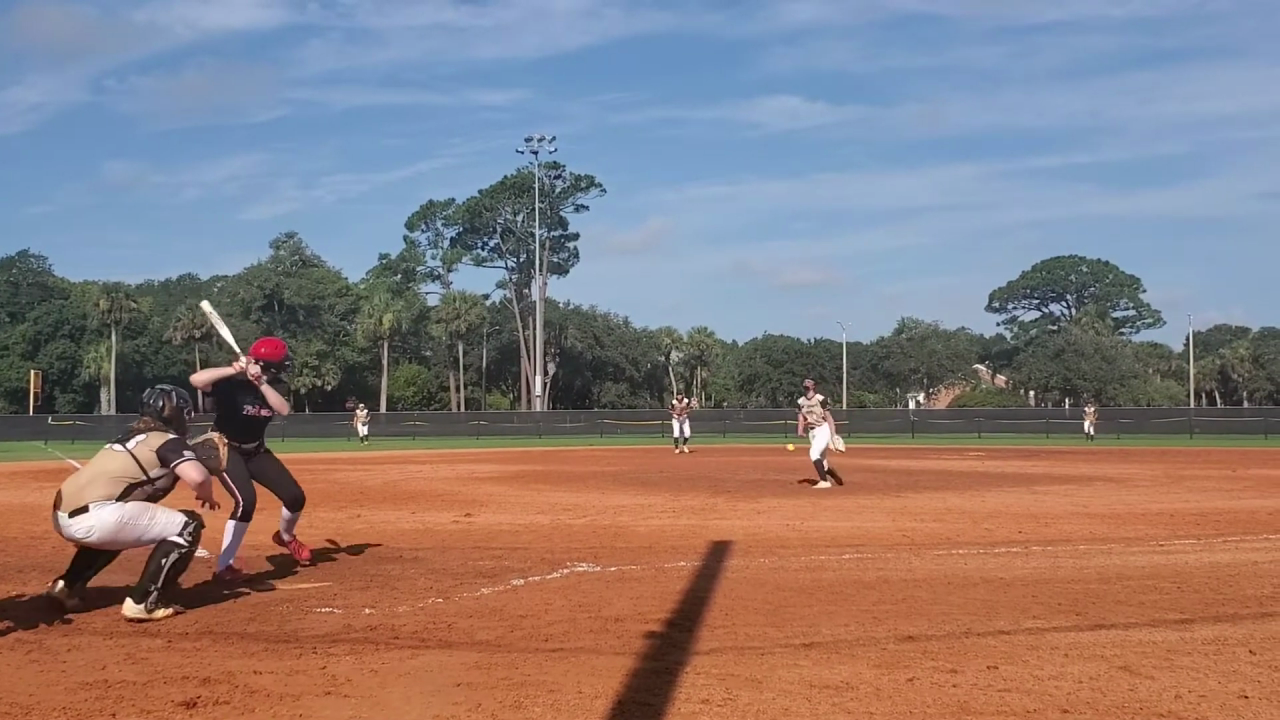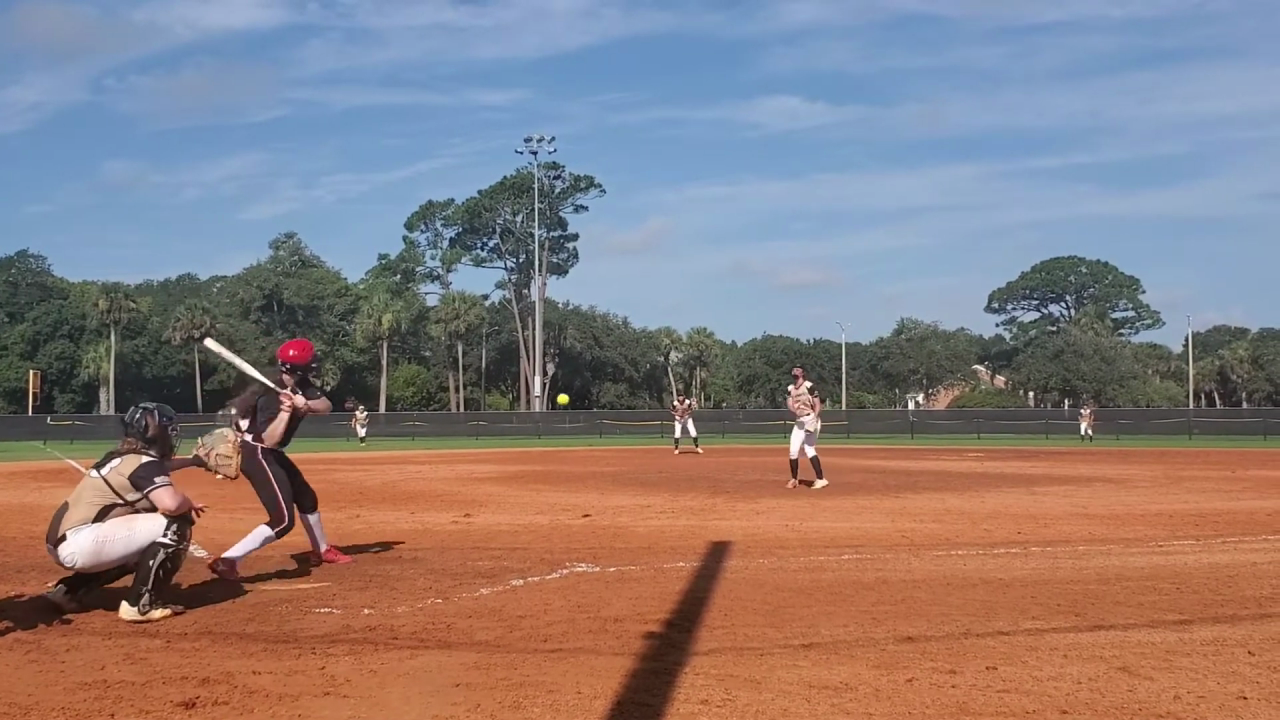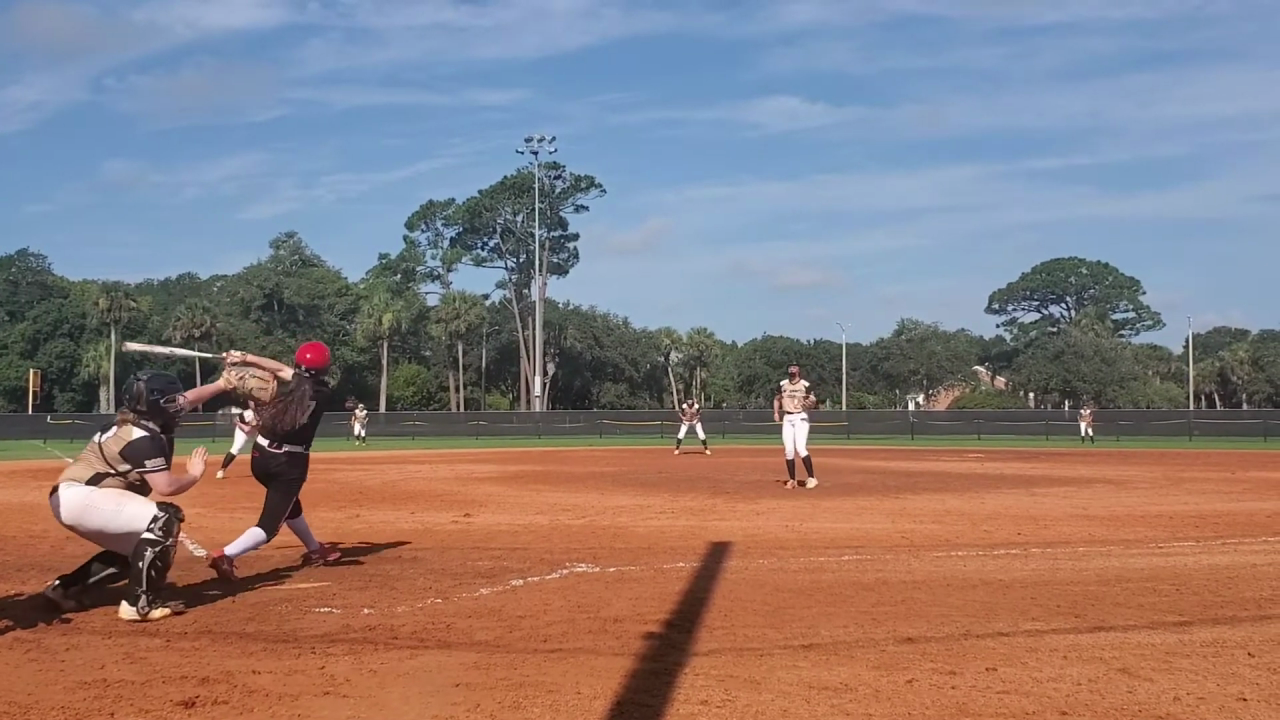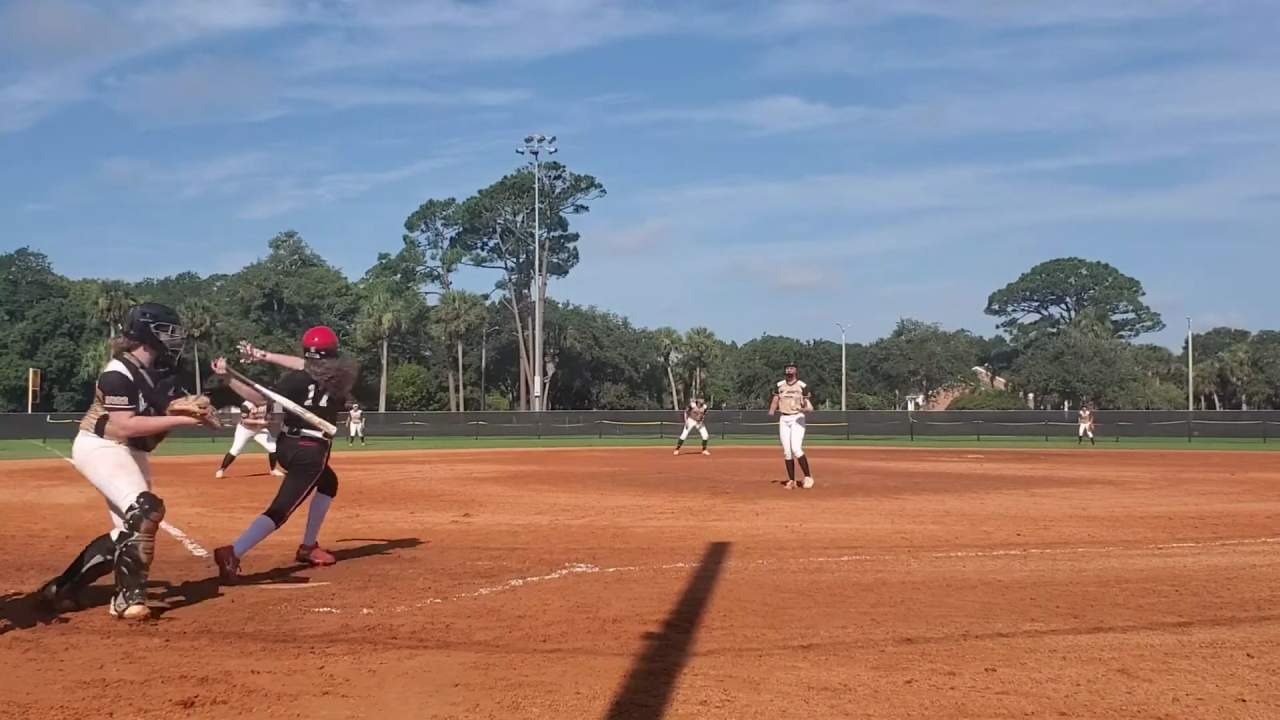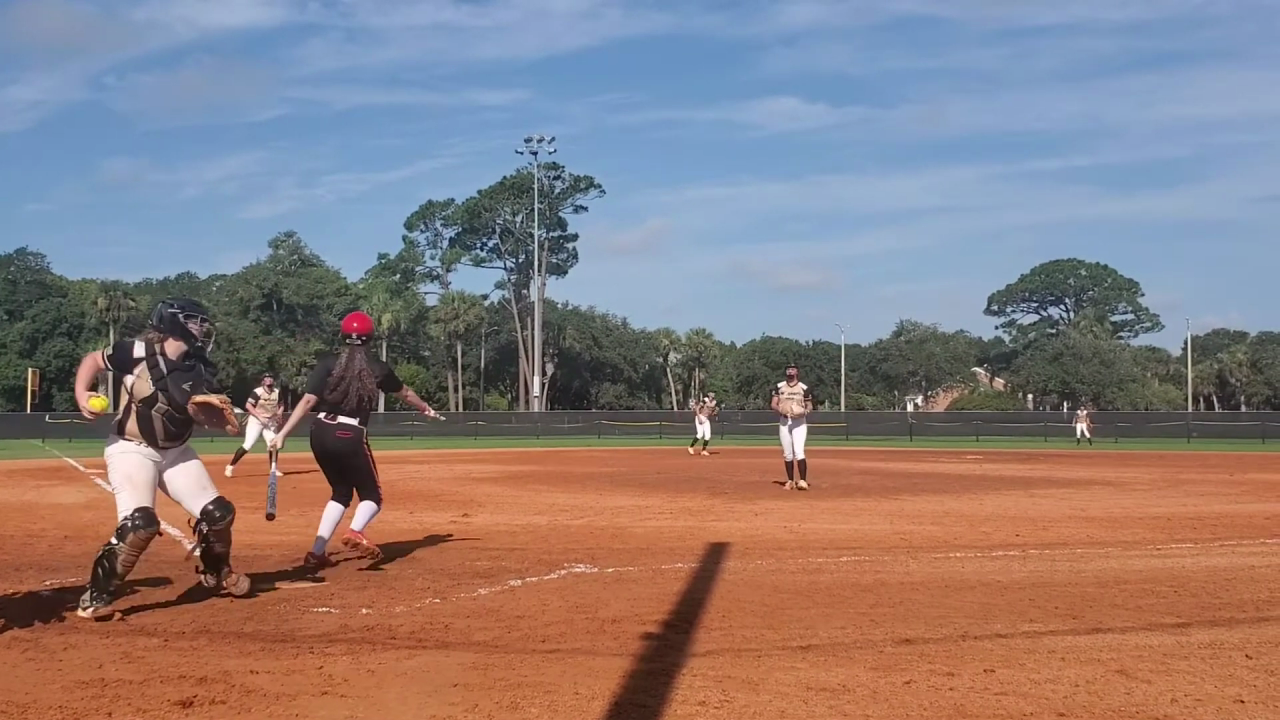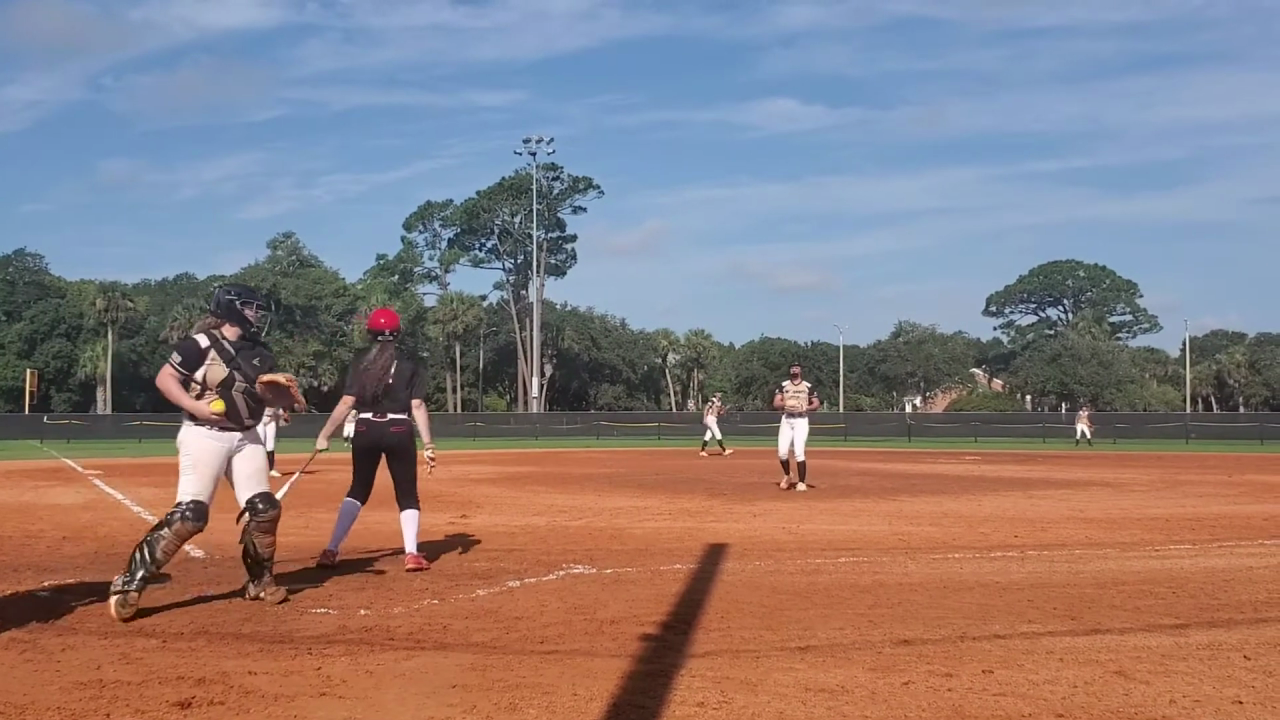
dt=0.3s
person 1, frame 1
left shoulder: (135, 437)
right shoulder: (170, 441)
right elbow: (197, 477)
right wrist: (207, 496)
left hip: (65, 516)
right hip: (95, 517)
right knee: (188, 526)
left ankle: (69, 586)
right ankle: (144, 602)
person 1, frame 2
left shoulder: (124, 455)
right shoulder: (145, 464)
right elbow: (171, 503)
left wrist: (195, 460)
right wrist: (189, 505)
left hip: (63, 542)
right hip: (80, 543)
left knee: (139, 550)
right knee: (176, 526)
left ankle: (68, 591)
right ankle: (141, 605)
person 1, frame 3
left shoulder: (146, 420)
right shoulder: (142, 438)
left elbow: (187, 398)
right elbow: (165, 486)
right wrist: (194, 474)
left hip: (81, 497)
right hip: (80, 497)
left knee: (137, 552)
right knee: (166, 518)
left ankle: (66, 589)
right ankle: (141, 604)
person 1, frame 4
left shoulder: (163, 366)
right shoulder: (120, 372)
left elbow: (171, 406)
right elbow: (125, 425)
left wrist: (187, 412)
right wrist: (179, 419)
left hip: (133, 453)
right hip: (101, 447)
left knee: (129, 530)
right knee: (144, 509)
left ankle: (62, 588)
right ankle: (128, 597)
person 1, frame 5
left shoulder: (202, 369)
right shoulder: (136, 353)
right elbow: (91, 360)
right wrist: (82, 395)
left hip: (176, 452)
right hip: (130, 450)
left knee: (218, 513)
right knee: (139, 525)
left ankle: (216, 571)
right ankle: (95, 597)
person 1, frame 6
left shoulder: (258, 350)
right shoulder: (200, 344)
right elbow: (164, 379)
right wrist: (192, 404)
left hip: (246, 437)
right hip: (203, 436)
left knee: (265, 509)
right knee: (189, 514)
left ankle: (259, 581)
right ankle: (129, 582)
person 2, frame 1
left shoulder: (276, 386)
right shoulder: (233, 384)
left elbow: (283, 409)
right elbow: (196, 380)
left wrist: (258, 381)
right wrist: (231, 370)
left hip: (256, 450)
right hip: (226, 450)
left knee: (294, 496)
right knee: (246, 501)
left ankle: (286, 536)
right ankle: (223, 566)
person 2, frame 2
left shoulder: (303, 387)
right shoulder: (270, 397)
left elbow: (326, 406)
right elbow: (270, 440)
left wrist: (306, 404)
right wrist: (286, 411)
left hip: (271, 454)
right hip: (257, 455)
left knee: (306, 498)
right knee: (283, 520)
left ankle: (322, 550)
right ankle: (227, 560)
person 2, frame 3
left shoulder: (281, 390)
right shoulder: (320, 390)
right elbow: (291, 375)
right wrist: (249, 358)
left hip: (261, 458)
right hip: (291, 463)
left knee: (289, 504)
right knee: (270, 523)
left ankle: (315, 550)
right ankle: (226, 556)
person 2, frame 4
left shoulder: (297, 378)
right shoulder: (336, 376)
left elbow: (260, 399)
right elbow: (308, 367)
left wrist: (228, 375)
right wrist: (266, 357)
left hip: (287, 446)
right hip: (312, 449)
left knee: (328, 482)
right knee: (280, 510)
left ankle: (309, 546)
right ankle: (232, 553)
person 2, frame 5
left shoulder: (327, 363)
right shoulder: (376, 367)
left elbow: (307, 401)
right elbow: (405, 393)
left wrist: (283, 433)
right wrist: (426, 408)
left hip: (320, 433)
right hip: (349, 436)
left knee: (341, 493)
right knee: (371, 497)
left ankle: (316, 553)
right ankle: (355, 531)
person 2, frame 6
left shoulder: (361, 363)
right shoulder: (409, 365)
left elbow: (347, 403)
right elbow: (418, 406)
left wrist: (323, 436)
right wrist: (428, 445)
left hip: (366, 431)
right hip: (399, 432)
left knee: (358, 491)
right knee: (407, 495)
left ankle: (330, 551)
right ankle: (412, 554)
